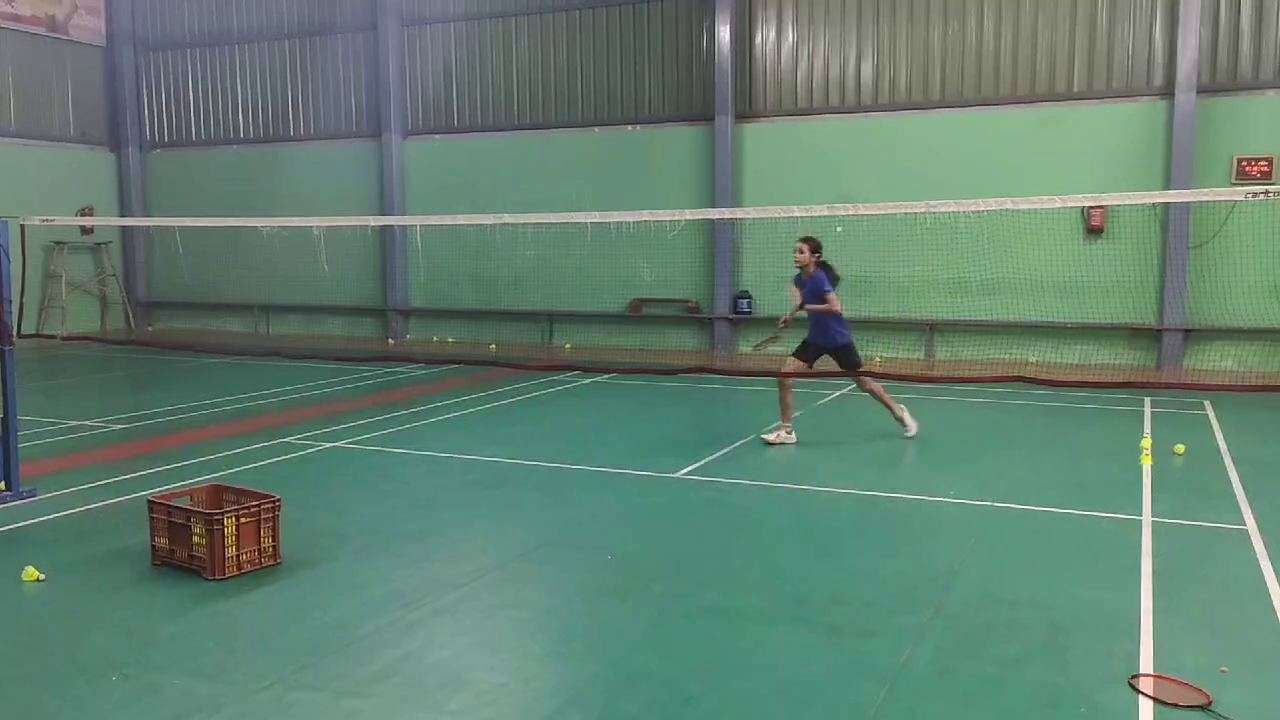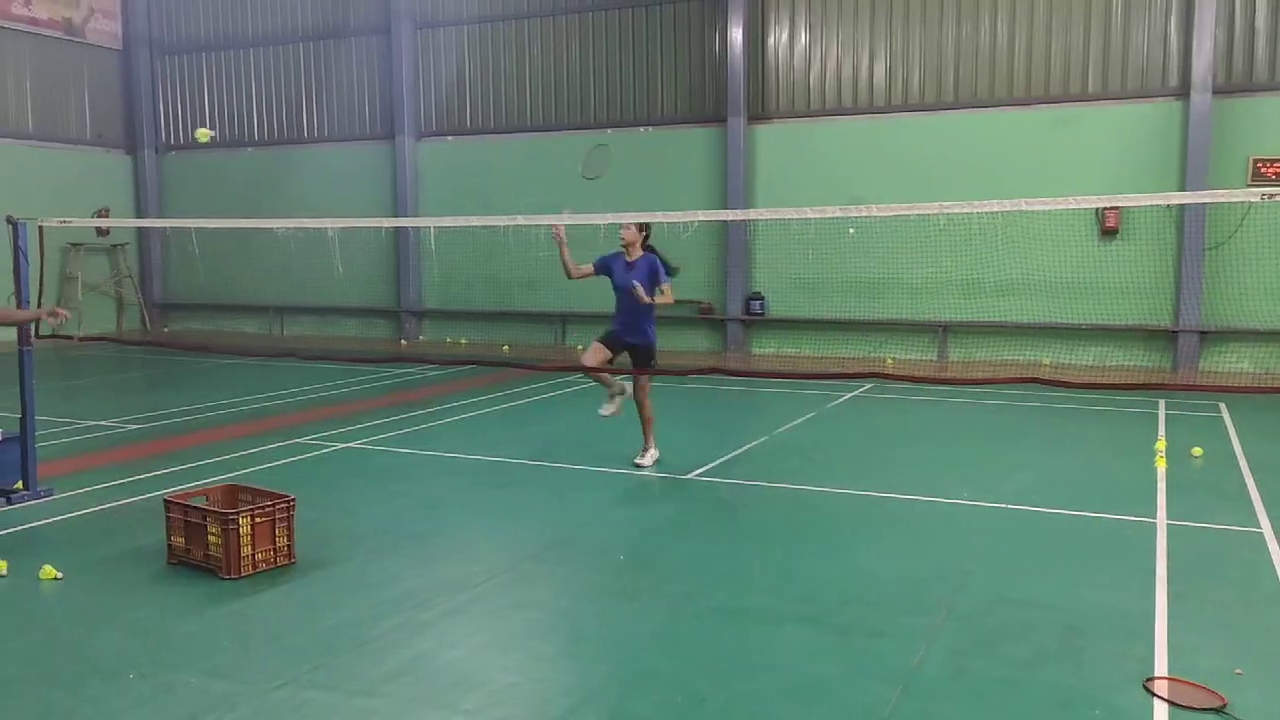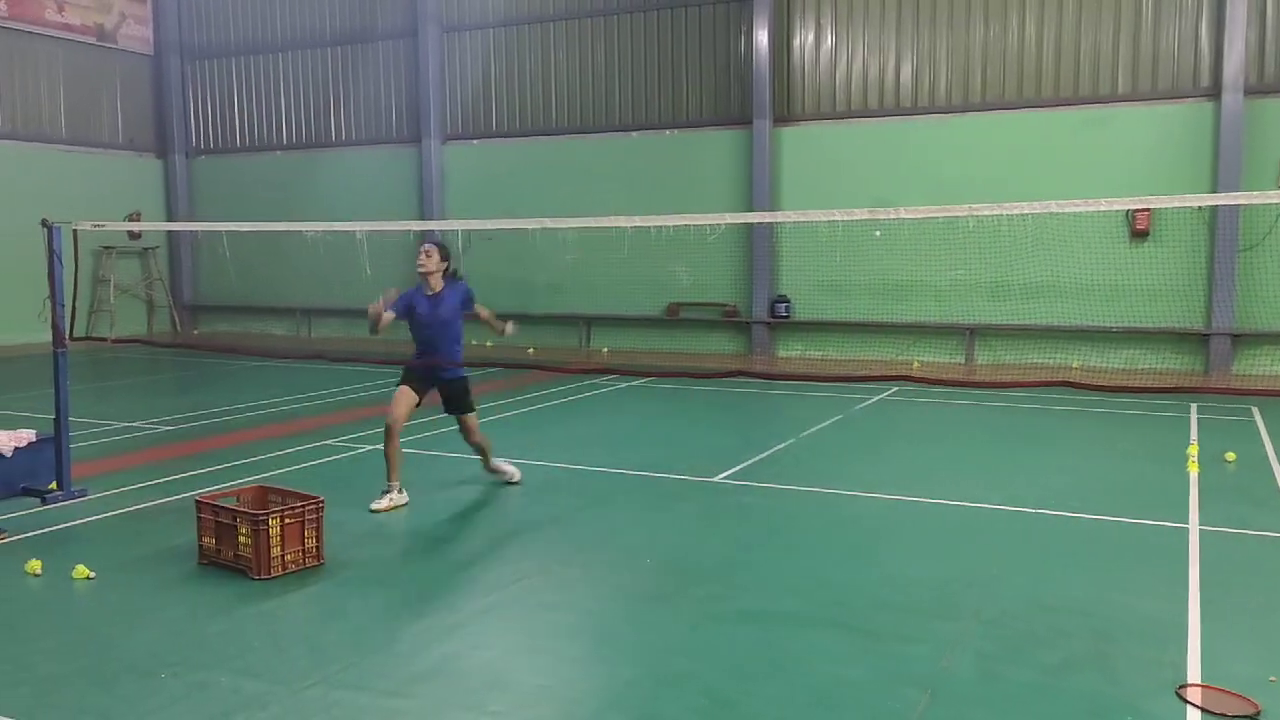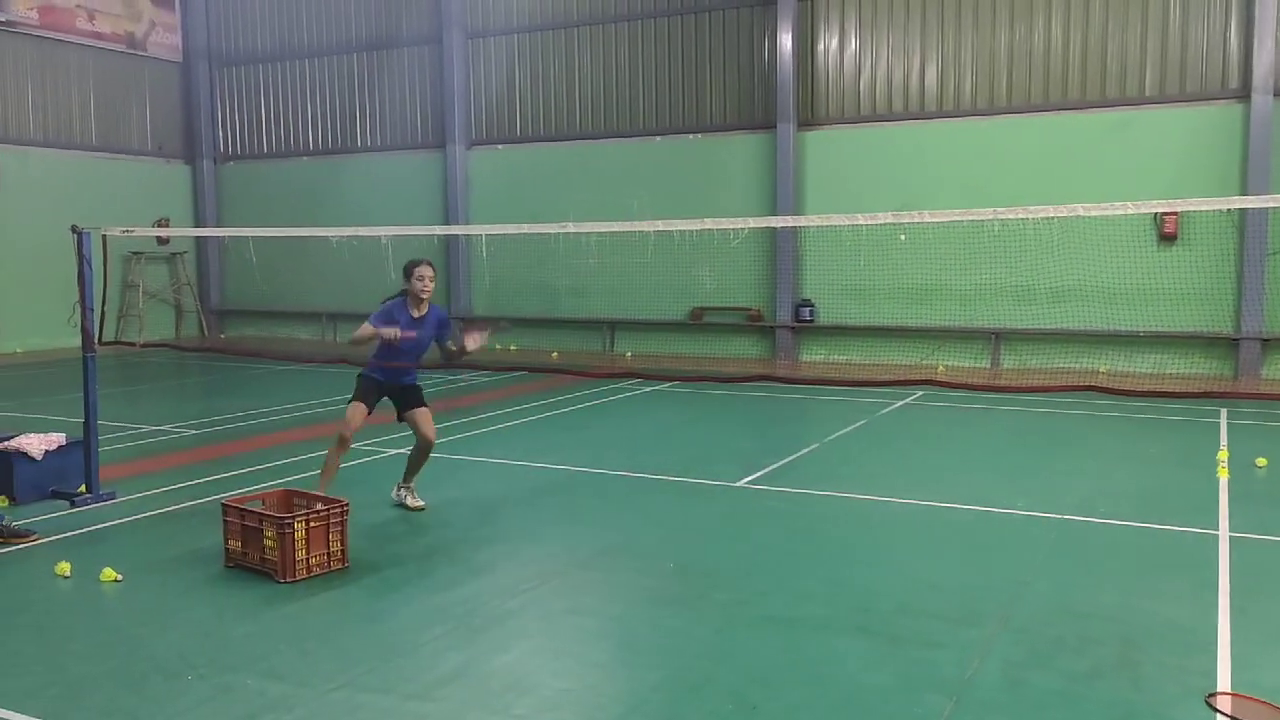
dt=0.5s
person 1, frame 1
left shoulder: (818, 277)
right shoulder: (800, 279)
left elbow: (835, 308)
left wrist: (804, 305)
right wrist: (790, 315)
left hip: (837, 339)
right hip: (815, 338)
left knee: (865, 386)
right knee: (784, 377)
left ankle: (899, 412)
right ankle: (786, 430)
person 1, frame 2
left shoulder: (652, 262)
right shoulder: (611, 260)
left elbow: (668, 298)
right elbow: (573, 273)
left wrist: (649, 300)
right wrist: (562, 244)
left hip: (643, 337)
right hip: (617, 331)
left knee: (641, 397)
right knee: (586, 363)
left ankle: (650, 448)
right ankle: (617, 388)
person 1, frame 3
left shoulder: (459, 291)
right shoulder: (409, 298)
left elbow: (477, 311)
right elbow: (376, 328)
left wrist: (500, 326)
right wrist: (376, 315)
left hip: (453, 373)
right hip: (420, 370)
left knee: (474, 438)
right knee: (393, 422)
left ankle: (490, 462)
right ankle: (393, 489)
person 1, frame 4
left shoulder: (439, 317)
right shoulder: (391, 309)
left elbow: (448, 356)
right elbow: (355, 338)
left wrist: (465, 348)
right wrist: (381, 332)
left hip: (407, 384)
right hip: (374, 379)
left knee: (428, 439)
right knee: (345, 435)
left ankle: (404, 488)
right ankle: (321, 497)
